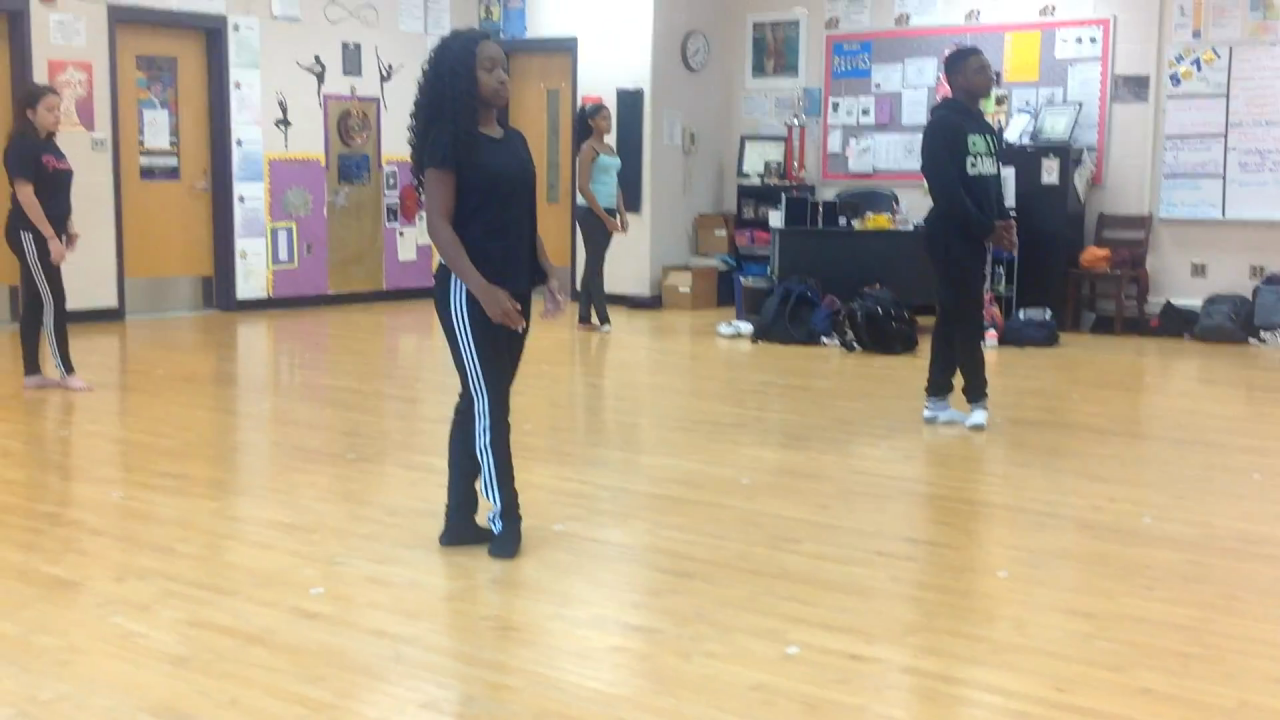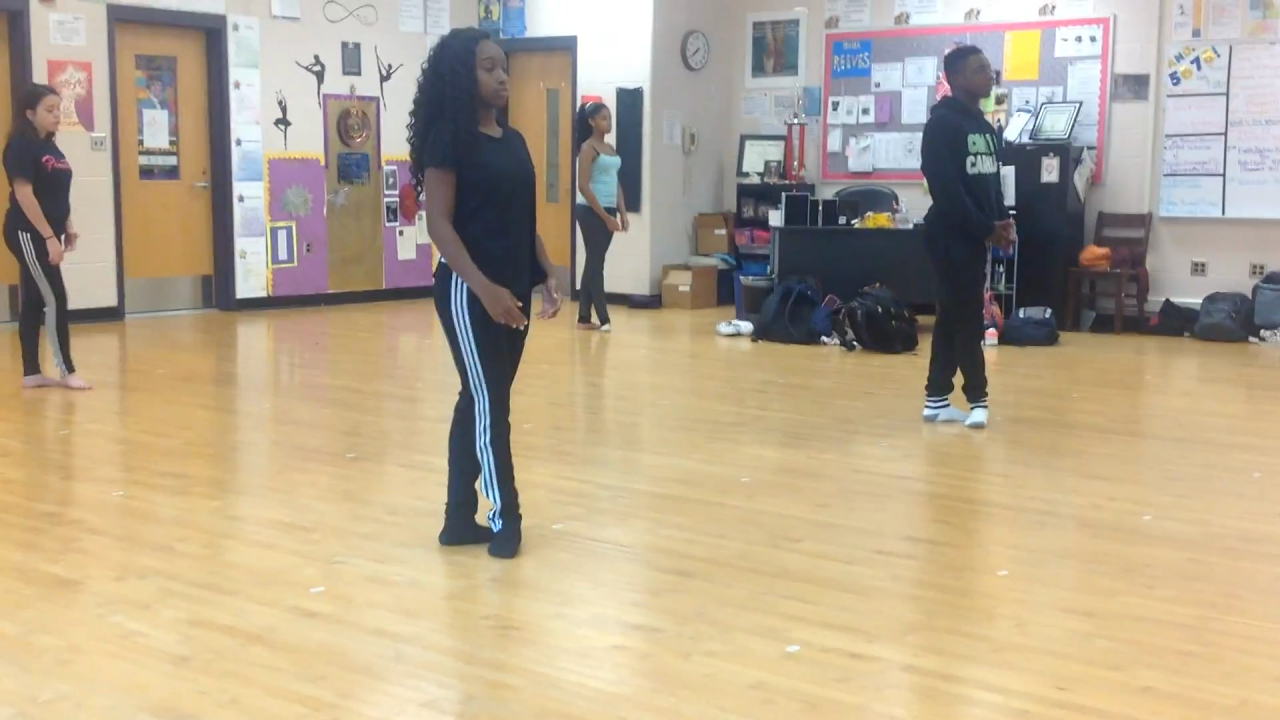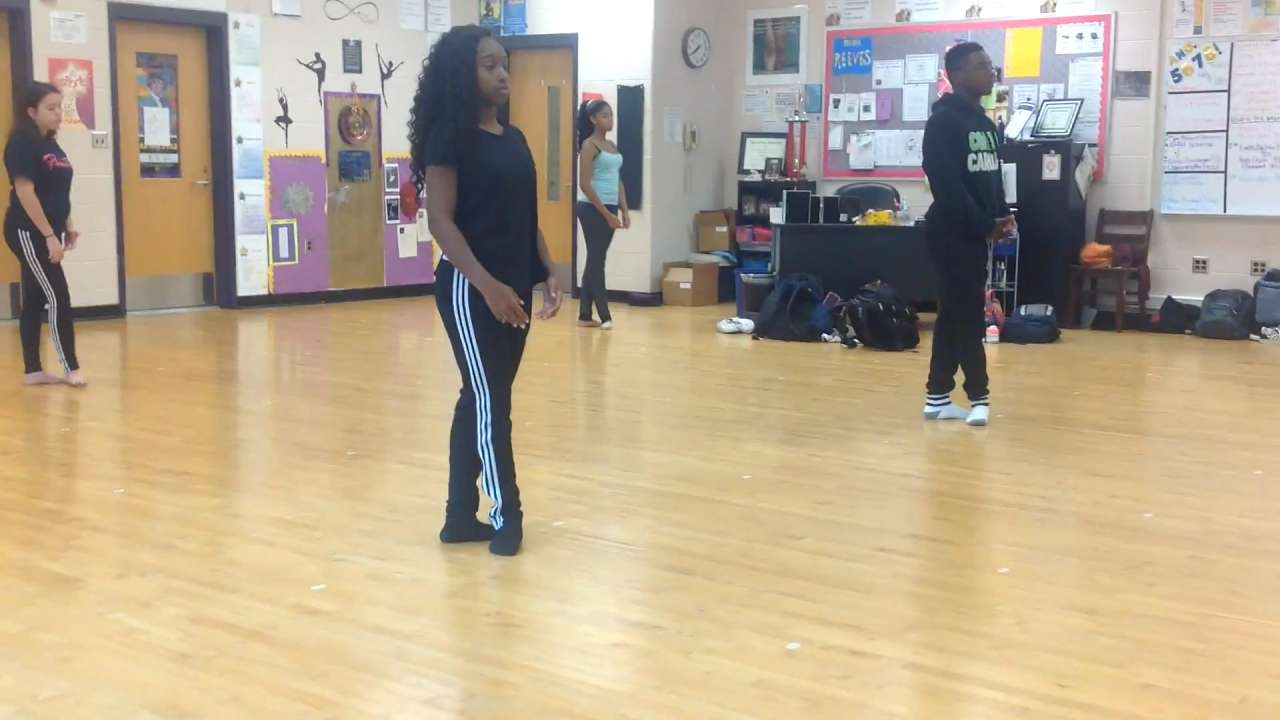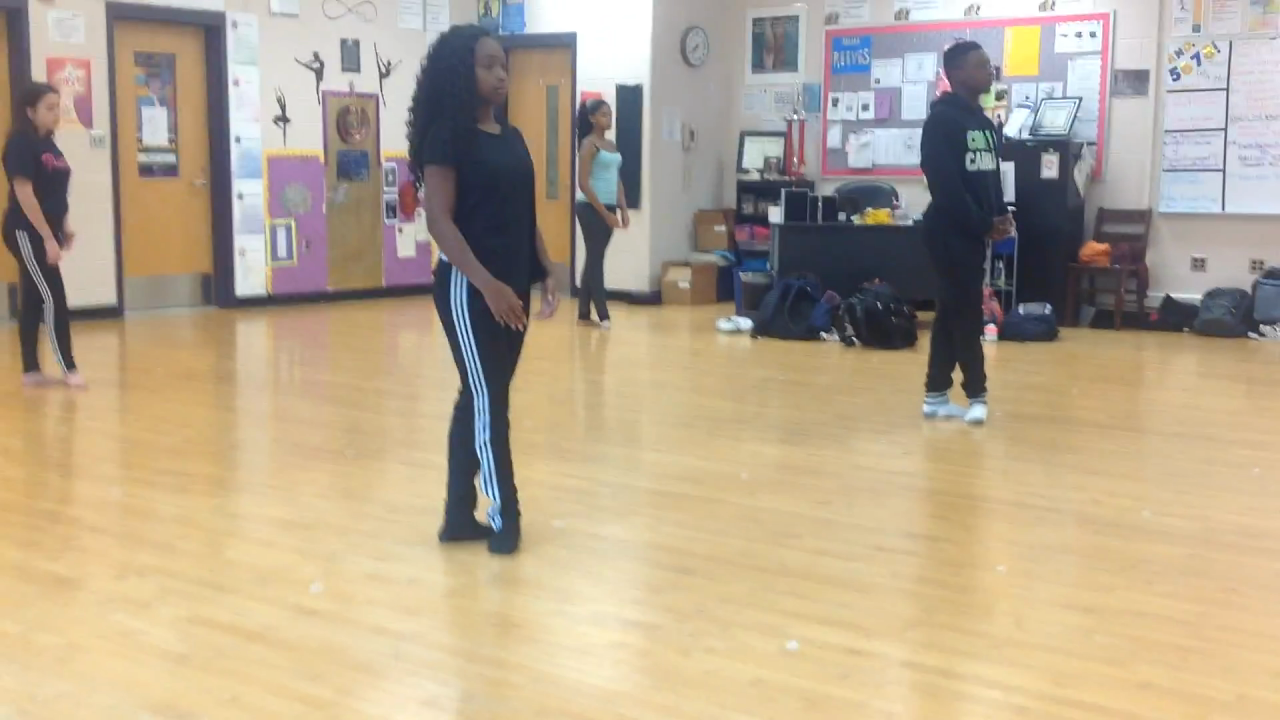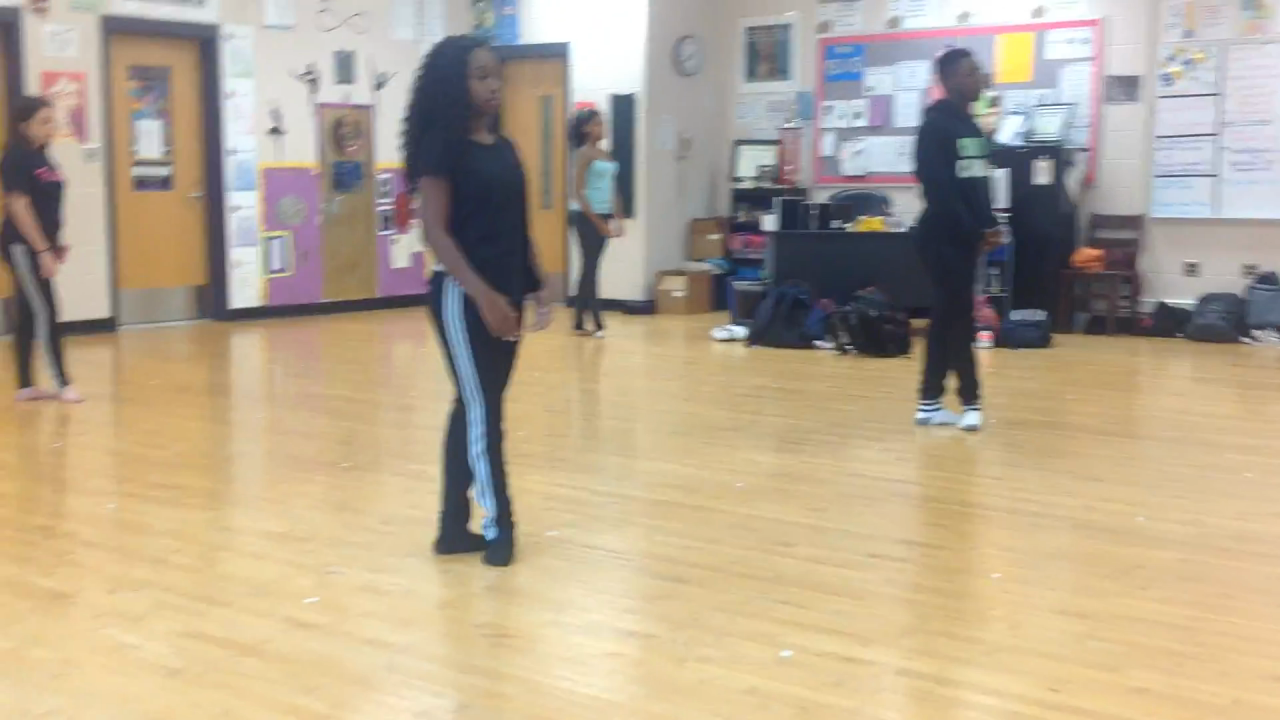
dt=0.1s
person 1, frame 1
left shoulder: (514, 140)
right shoulder: (448, 139)
right elbow: (438, 223)
left wrist: (548, 274)
right wrist: (481, 289)
left hip: (512, 289)
right hip: (469, 290)
left knee: (480, 402)
right knee: (488, 403)
left ankle: (460, 519)
right ankle: (504, 520)
person 1, frame 2
left shoulder: (513, 139)
right shoulder: (448, 139)
right elbow: (439, 222)
left wrist: (545, 273)
right wrist: (483, 287)
left hip: (513, 288)
right hip: (468, 289)
left knee: (479, 402)
right knee: (488, 403)
left ankle: (459, 518)
right ankle: (504, 518)
person 1, frame 3
left shoulder: (513, 137)
right shoulder: (449, 136)
right elbow: (441, 220)
left wrist: (546, 272)
right wrist: (486, 284)
left hip: (514, 286)
right hip: (470, 286)
left knee: (481, 400)
right knee: (489, 400)
left ankle: (461, 516)
right ankle: (505, 516)
person 1, frame 4
left shoulder: (511, 137)
right shoulder: (448, 136)
right elbow: (440, 219)
left wrist: (543, 273)
right wrist: (486, 284)
left hip: (512, 284)
right hip: (469, 285)
left knee: (481, 398)
right knee: (487, 398)
left ankle: (459, 515)
right ankle: (503, 515)
person 1, frame 5
left shoulder: (504, 147)
right shoulder: (442, 147)
right elbow: (435, 230)
left wrist: (536, 284)
right wrist: (481, 294)
left hip: (505, 294)
right hip: (464, 295)
left knee: (475, 408)
right knee: (481, 408)
left ankle: (454, 526)
right ankle: (498, 526)
person 2, frame 1
left shoulder: (984, 126)
right shoulder: (942, 124)
left elbow: (991, 181)
right elbow: (945, 187)
left wrist: (1002, 220)
right wrist: (985, 228)
left hip: (975, 235)
right hip: (952, 236)
left knee: (953, 316)
right knee: (967, 317)
left ankle: (937, 399)
right ankle: (977, 400)
person 2, frame 2
left shoulder: (983, 125)
right shoulder: (942, 123)
left elbow: (991, 179)
right elbow: (945, 186)
left wrist: (1000, 219)
right wrist: (985, 227)
left hip: (975, 234)
right hip: (951, 234)
left knee: (954, 315)
right knee: (967, 316)
left ankle: (937, 398)
right ankle: (977, 399)
person 2, frame 3
left shoulder: (985, 122)
right shoulder: (944, 120)
left elbow: (993, 176)
right elbow: (946, 183)
left wrist: (1001, 216)
right wrist: (986, 224)
left hip: (976, 232)
right hip: (953, 232)
left knee: (955, 313)
right knee: (968, 314)
left ankle: (938, 396)
right ankle: (978, 396)
person 2, frame 4
left shoulder: (982, 120)
right shoulder: (942, 119)
left elbow: (990, 175)
right elbow: (945, 182)
left wrist: (1000, 216)
right wrist: (983, 223)
left hip: (975, 230)
right hip: (951, 230)
left knee: (954, 311)
right knee: (966, 311)
left ankle: (936, 394)
right ankle: (976, 394)
person 2, frame 5
left shoulder: (973, 128)
right shoulder: (936, 126)
left elbow: (980, 184)
right elbow: (938, 189)
left wrist: (989, 225)
right wrist: (975, 231)
left hip: (967, 238)
right hip: (944, 237)
left knee: (948, 318)
right knee: (958, 318)
left ankle: (930, 402)
right ankle: (970, 401)
person 3, frame 1
left shoulder: (51, 147)
right shoulder: (21, 145)
right elbow: (25, 195)
left wrist: (68, 229)
right wrist: (51, 237)
left hip: (46, 235)
right hip: (30, 234)
left knee: (35, 302)
right knee: (53, 301)
left ankle: (33, 373)
right ankle: (66, 372)
person 3, frame 2
left shoulder: (50, 147)
left wrist: (67, 228)
right wrist: (50, 237)
left hip: (45, 235)
right hip: (28, 234)
left knee: (35, 302)
right knee: (55, 300)
left ankle: (32, 373)
right ankle: (67, 371)
person 3, frame 3
left shoulder: (51, 145)
right shoulder: (22, 143)
right elbow: (25, 192)
left wrist: (67, 226)
right wrist: (50, 235)
left hip: (46, 232)
right hip: (29, 232)
left knee: (35, 300)
right knee: (57, 297)
left ankle: (33, 370)
right ankle: (71, 368)
person 3, frame 4
left shoulder: (49, 145)
left wrist: (64, 228)
right wrist: (48, 236)
left hip: (45, 232)
right hip: (27, 233)
left knee: (34, 300)
right knee: (53, 299)
left ankle: (31, 370)
right ankle: (69, 369)
person 3, frame 5
left shoulder: (41, 159)
left wrist: (56, 242)
right wrist: (43, 249)
left hip: (38, 247)
left knee: (29, 314)
right knee: (43, 312)
left ankle: (26, 385)
right ankle: (62, 383)
person 4, frame 1
left shoulder: (610, 149)
right shoulder: (588, 148)
right elbow: (583, 186)
left wrist: (621, 214)
right wrist: (605, 217)
left hip: (607, 212)
right hip: (591, 212)
left knee: (594, 264)
right knee: (596, 264)
left ankle: (584, 318)
right ankle: (603, 319)
person 4, frame 2
left shoulder: (610, 148)
right shoulder: (588, 148)
right elbow: (583, 186)
left wrist: (622, 213)
right wrist: (605, 216)
left hip: (608, 212)
right hip: (591, 211)
left knee: (594, 263)
right knee: (596, 263)
left ankle: (584, 318)
right ankle: (603, 318)
person 4, frame 3
left shoulder: (612, 145)
right shoulder: (589, 145)
right elbow: (584, 183)
left wrist: (624, 210)
right wrist: (606, 214)
left hip: (609, 209)
right hip: (592, 209)
left knee: (595, 261)
right knee: (597, 261)
left ankle: (585, 315)
right ankle: (604, 316)
person 4, frame 4
left shoulder: (611, 144)
right shoulder: (589, 144)
left elbow: (616, 179)
right elbow: (583, 182)
left wrist: (623, 209)
right wrist: (604, 212)
left hip: (607, 208)
right hip: (591, 208)
left knee: (594, 259)
right knee: (595, 258)
left ankle: (585, 313)
right ankle: (602, 315)
person 4, frame 5
left shoulder: (605, 154)
right shoulder: (583, 153)
left elbow: (612, 188)
right elbow: (578, 192)
left wrist: (616, 217)
right wrist: (598, 221)
left hip: (602, 217)
right hip: (586, 217)
left knee: (590, 268)
right knee: (590, 268)
left ankle: (579, 323)
right ankle: (597, 324)
